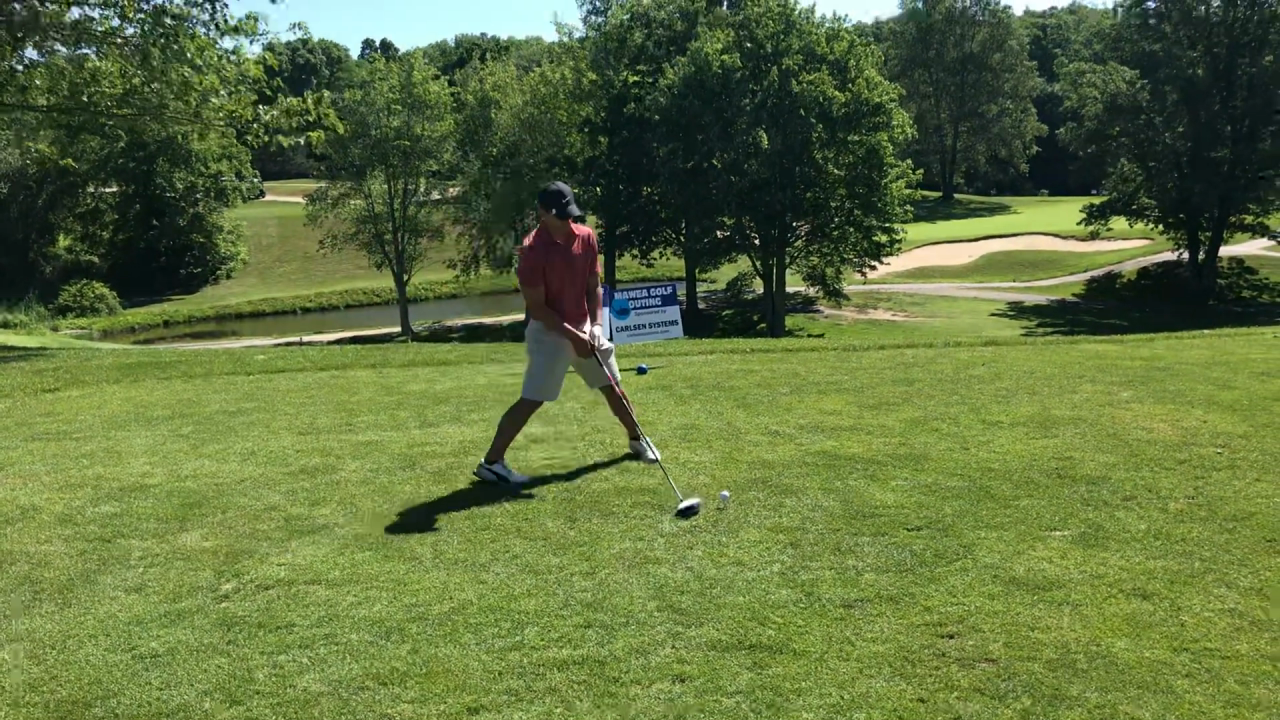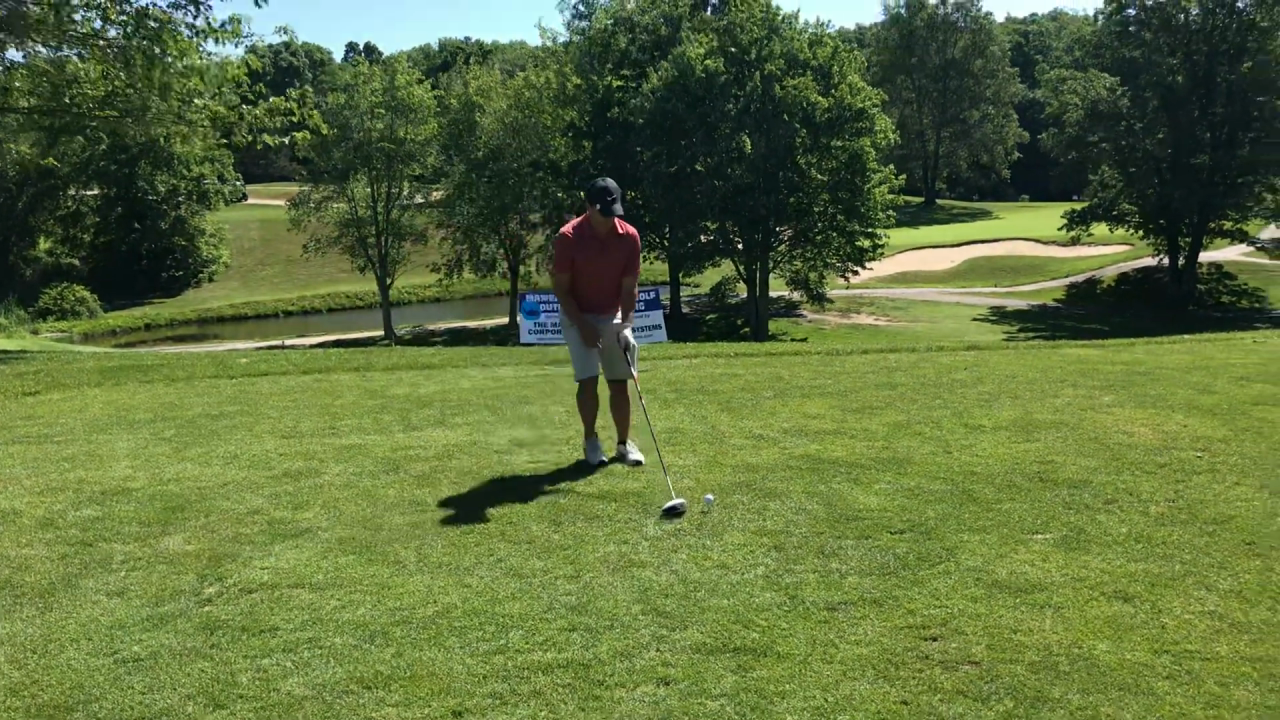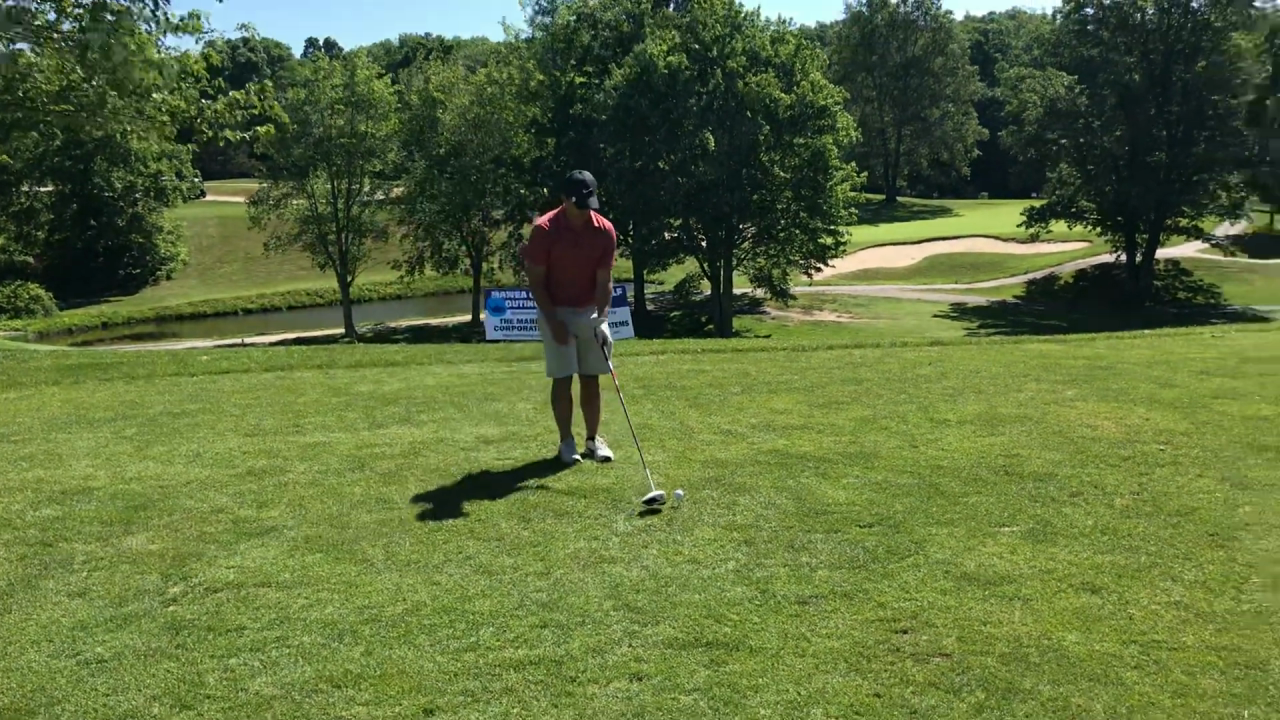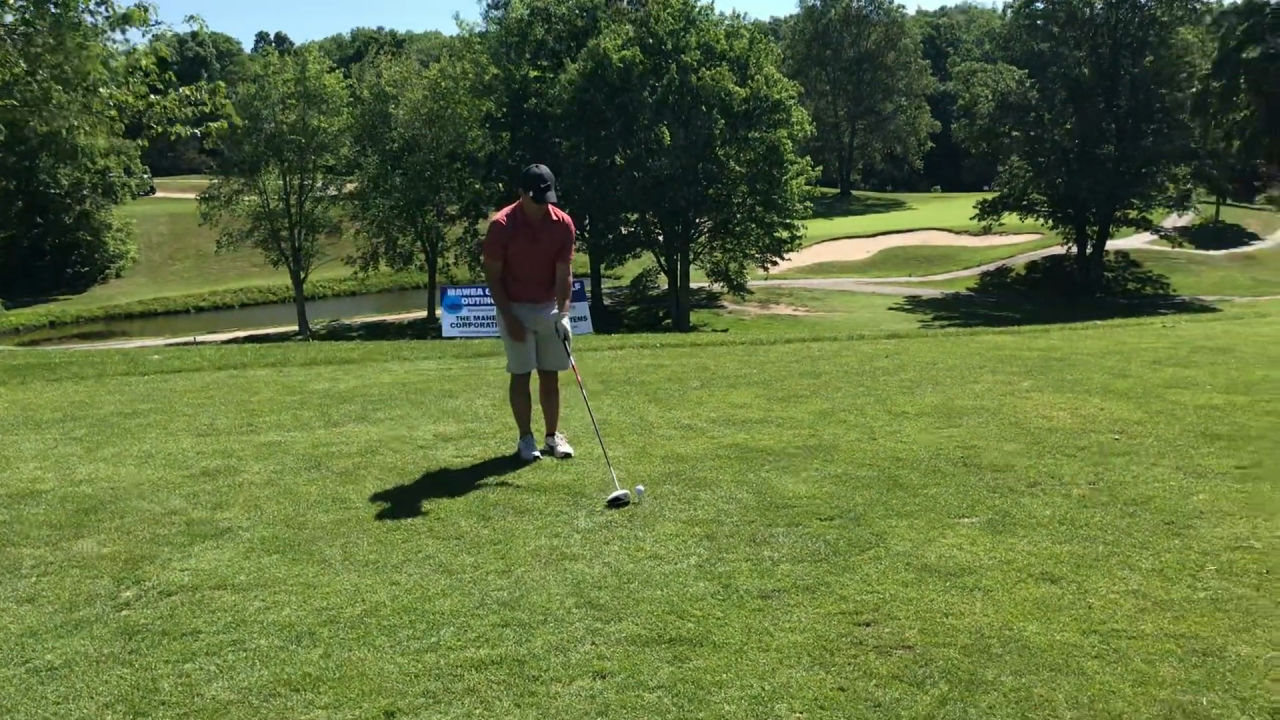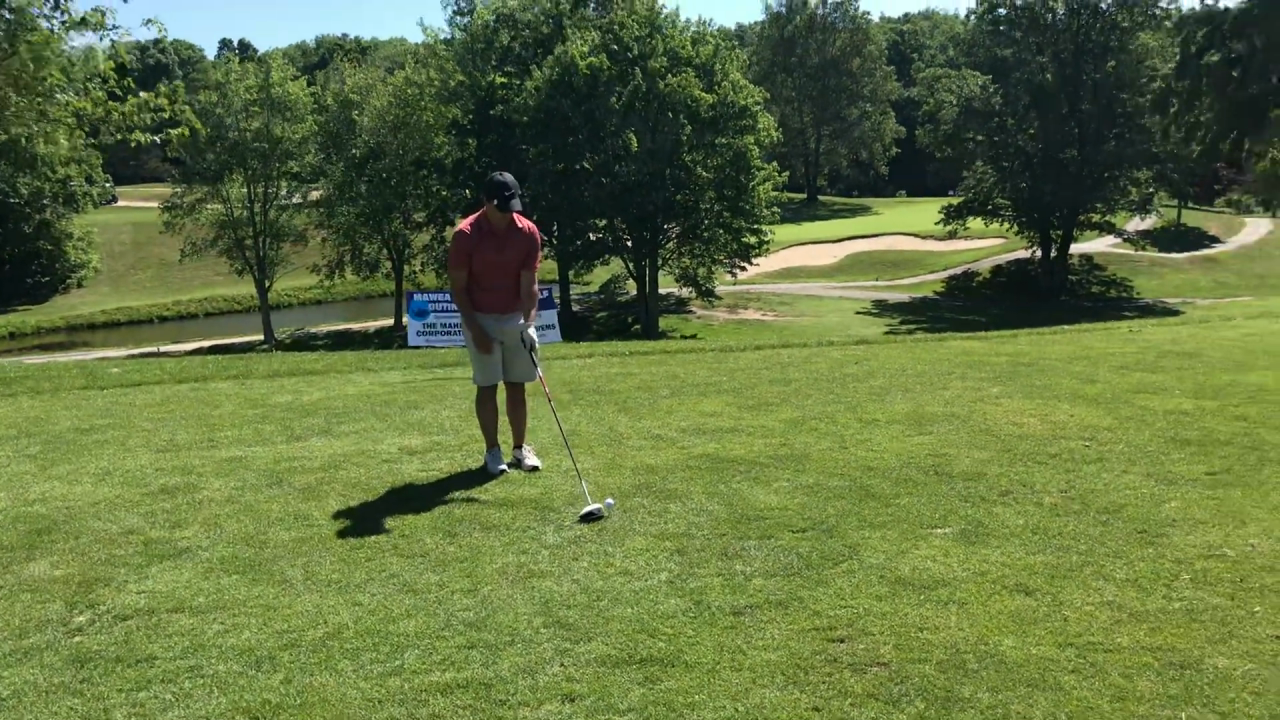
dt=0.4s
person 1, frame 1
left shoulder: (585, 237)
right shoulder: (533, 250)
left elbow: (594, 286)
right elbow: (538, 307)
left wrist: (594, 325)
right wrist: (573, 335)
left hip: (585, 326)
right hip: (550, 332)
left knee: (611, 386)
right knee: (533, 399)
left ankle: (637, 439)
right ankle: (492, 463)
person 1, frame 2
left shoulder: (630, 236)
right shoulder: (568, 237)
left elbow: (629, 287)
right elbow: (561, 289)
left wrist: (625, 325)
right wrist: (583, 325)
left hip: (614, 317)
right hip: (578, 318)
left knee: (619, 383)
right knee: (588, 379)
left ankle: (624, 443)
right ankle: (590, 439)
person 1, frame 3
left shoulder: (605, 230)
right shoulder: (544, 229)
left elbow: (604, 280)
right elbow: (536, 281)
left wrist: (603, 319)
right wrist: (554, 320)
left hip: (590, 312)
right hip: (556, 313)
left knee: (591, 379)
right knee: (562, 379)
left ankle: (593, 439)
right ankle: (566, 440)
person 1, frame 4
left shoulder: (563, 224)
right shoulder: (502, 225)
left elbow: (564, 274)
right elbow: (493, 277)
left wrist: (564, 313)
right wrist: (509, 318)
left hip: (549, 308)
right hip: (515, 309)
left knee: (550, 375)
right knee: (520, 375)
left ankle: (553, 435)
right ankle: (525, 438)
person 1, frame 5
left shoulder: (528, 232)
right shoulder: (465, 234)
left elbow: (529, 283)
right elbow: (458, 288)
left wrist: (529, 323)
right wrist: (475, 329)
left hip: (515, 318)
right hip: (480, 319)
left knee: (517, 386)
right knee: (487, 387)
left ankle: (520, 448)
right ankle: (492, 451)
